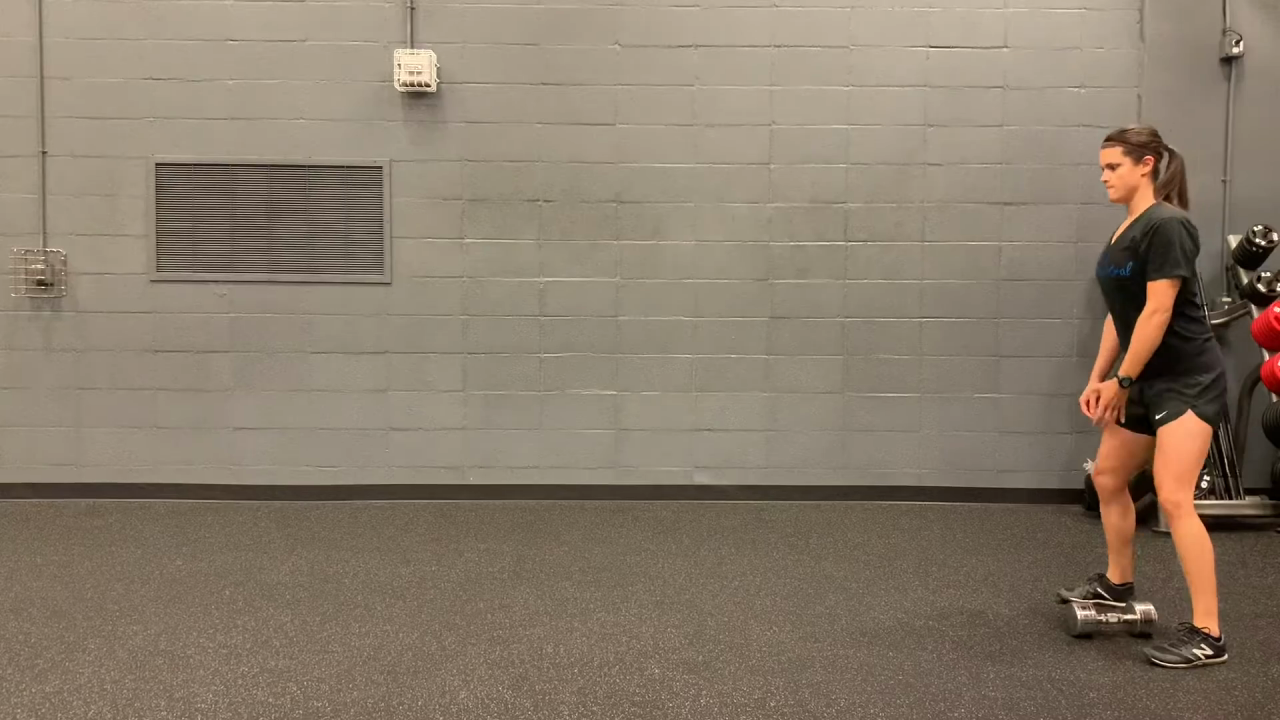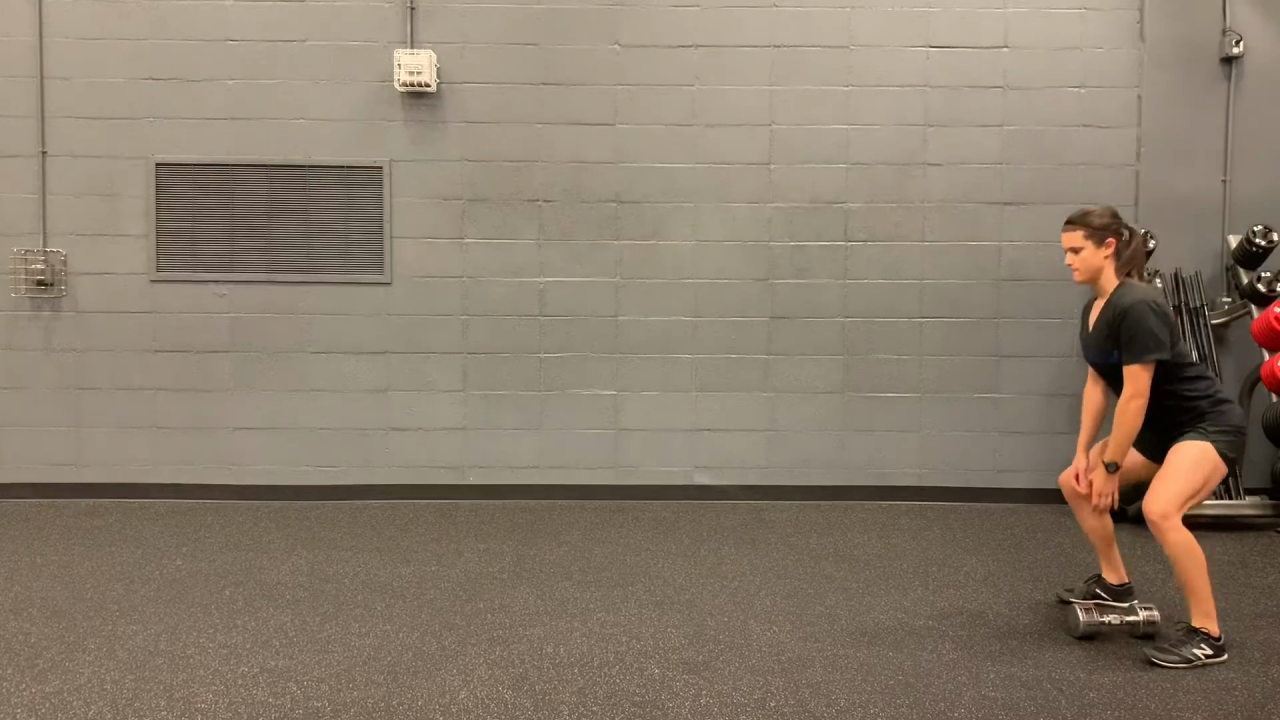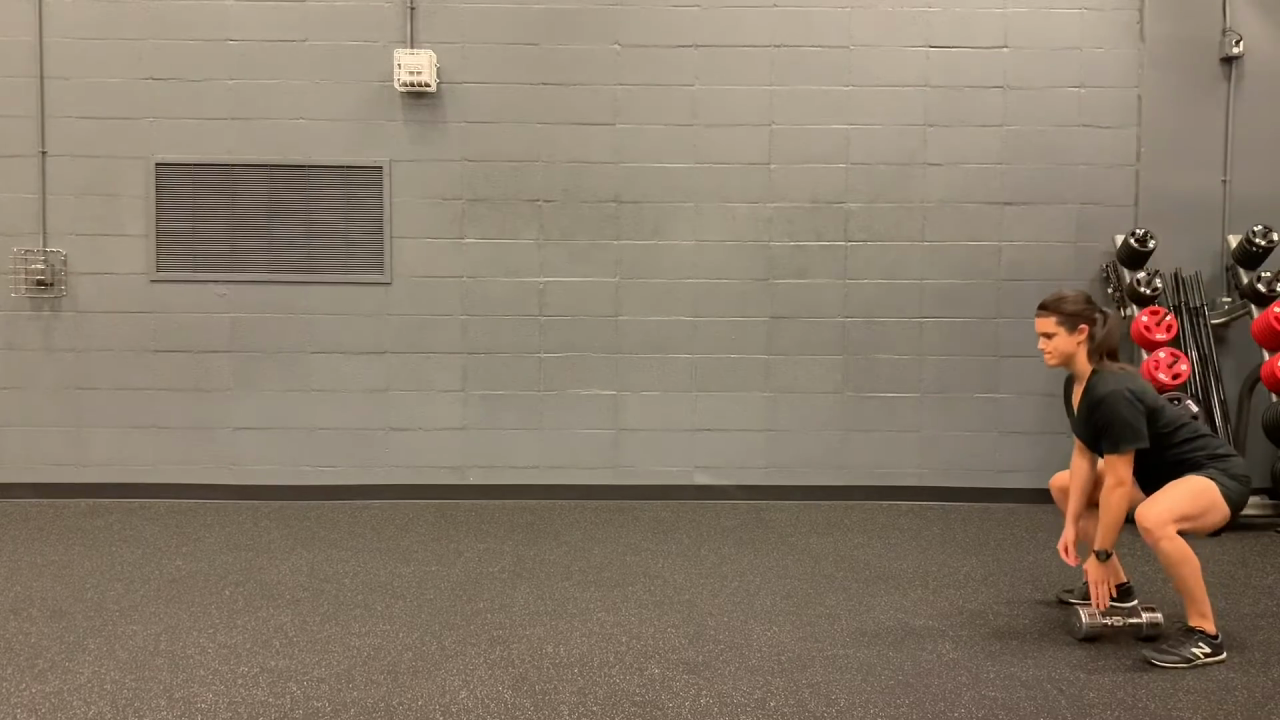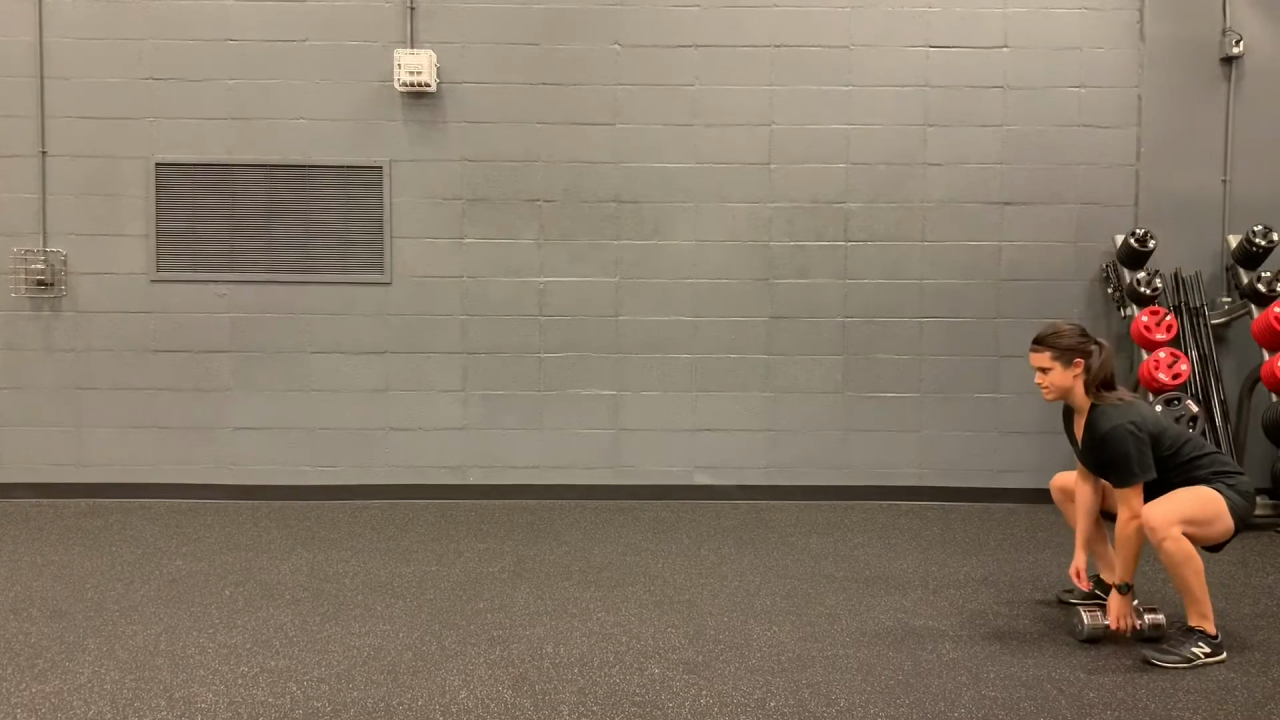
dt=0.5s
person 1, frame 1
left shoulder: (1166, 226)
right shoulder: (1122, 232)
left elbow: (1158, 313)
left wrist: (1120, 382)
right wrist: (1096, 378)
left hip: (1189, 382)
right hip: (1147, 383)
left knee: (1173, 499)
right knee: (1108, 481)
left ankle: (1208, 635)
right ankle: (1116, 585)
person 1, frame 2
left shoulder: (1137, 307)
right shoulder: (1093, 309)
left elbow: (1136, 395)
right elbow: (1096, 383)
left wrist: (1110, 467)
right wrist: (1083, 456)
left hip: (1209, 424)
right hip: (1161, 427)
left knee: (1159, 510)
right knee: (1075, 484)
left ankle: (1207, 634)
right ankle: (1115, 584)
person 1, frame 3
left shoulder: (1113, 393)
right shoulder: (1074, 385)
left elbow: (1118, 484)
right elbow: (1084, 456)
left wrist: (1100, 556)
right wrist: (1071, 525)
left hip: (1218, 476)
right hip: (1161, 475)
left knee: (1152, 519)
right knee: (1062, 485)
left ankle: (1204, 634)
right ankle: (1115, 585)
person 1, frame 4
left shoulder: (1117, 425)
right shoulder: (1075, 412)
left elbow: (1131, 516)
right elbow: (1088, 480)
left wrist: (1124, 593)
right wrist: (1081, 550)
left hip: (1222, 492)
right hip: (1166, 487)
left knee: (1157, 519)
right knee: (1062, 486)
left ankle: (1204, 634)
right ankle: (1106, 581)
